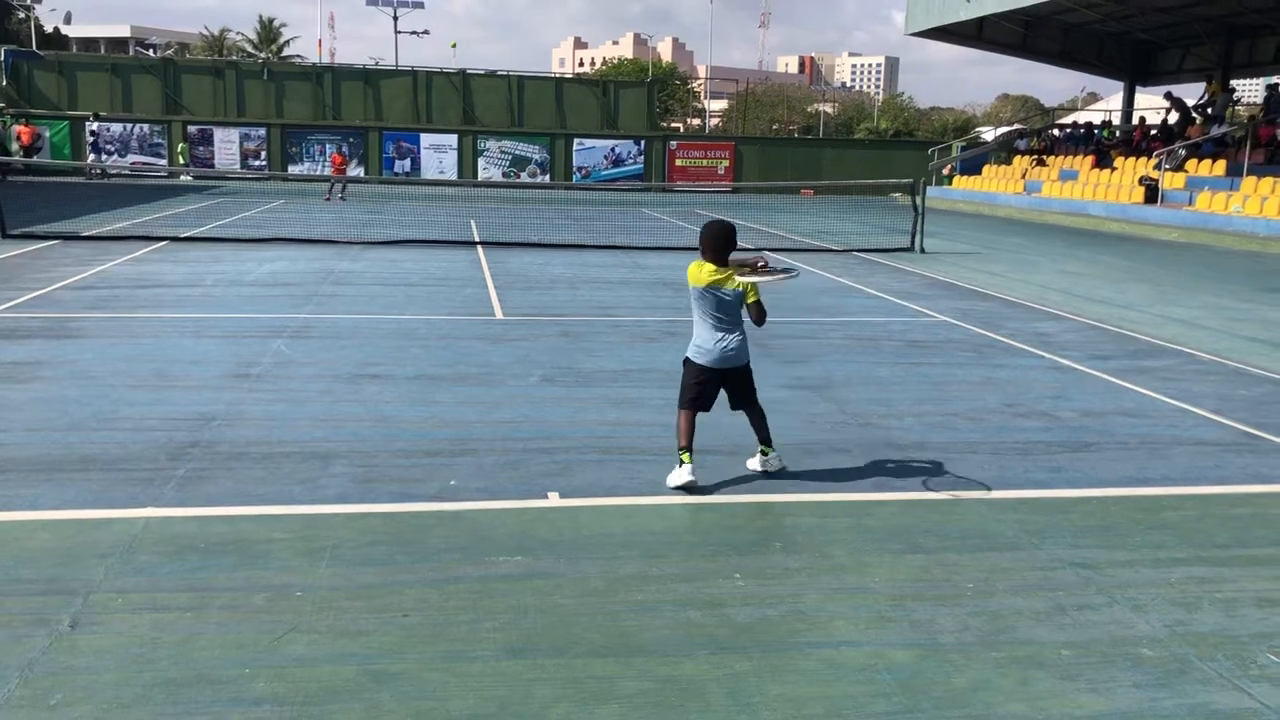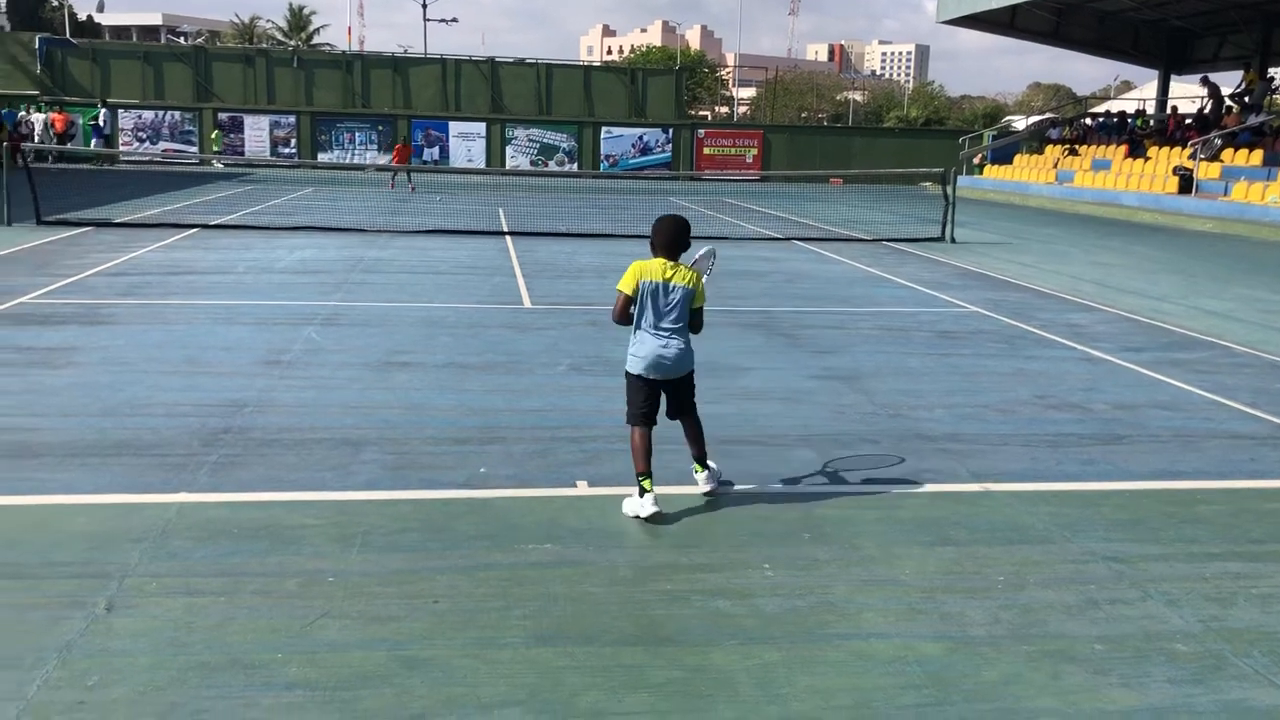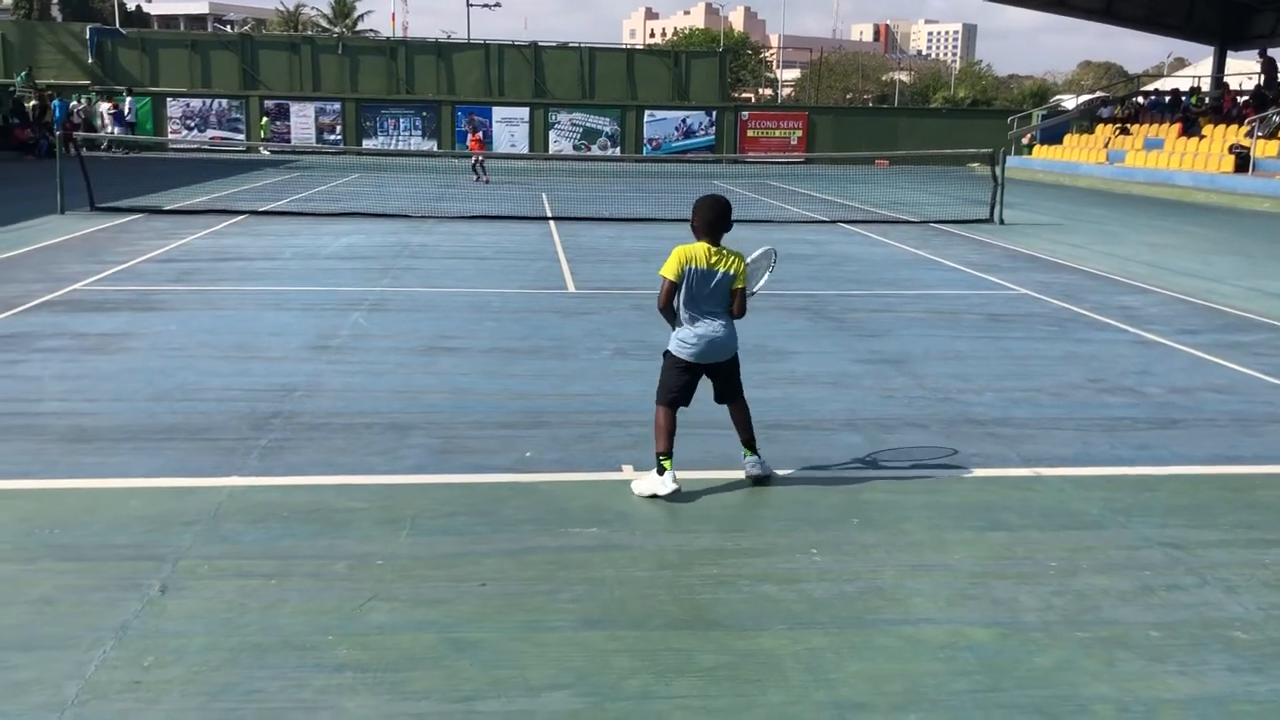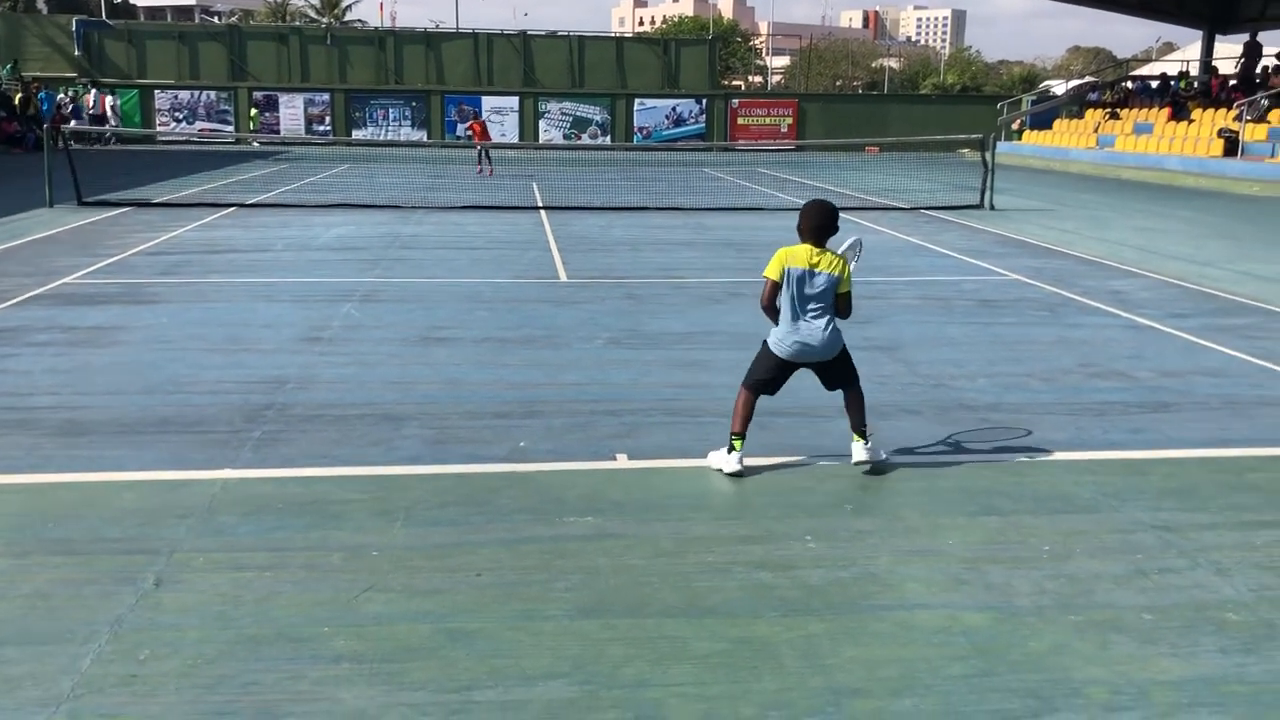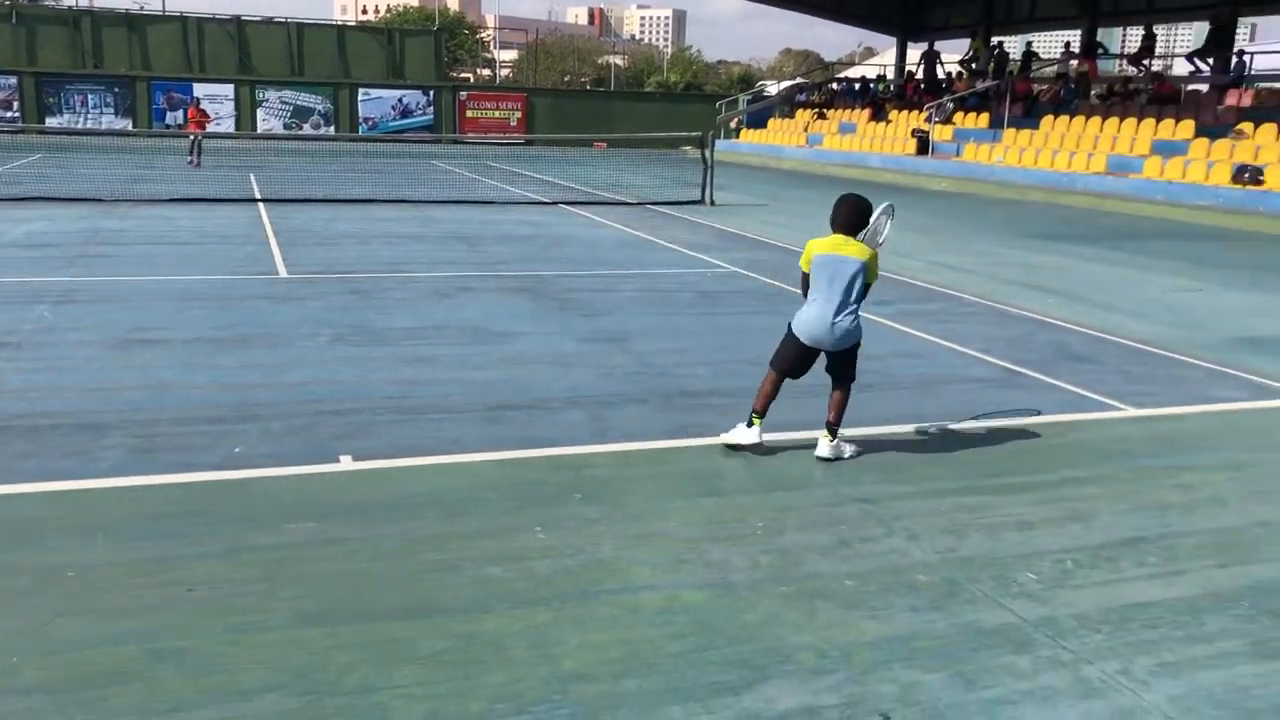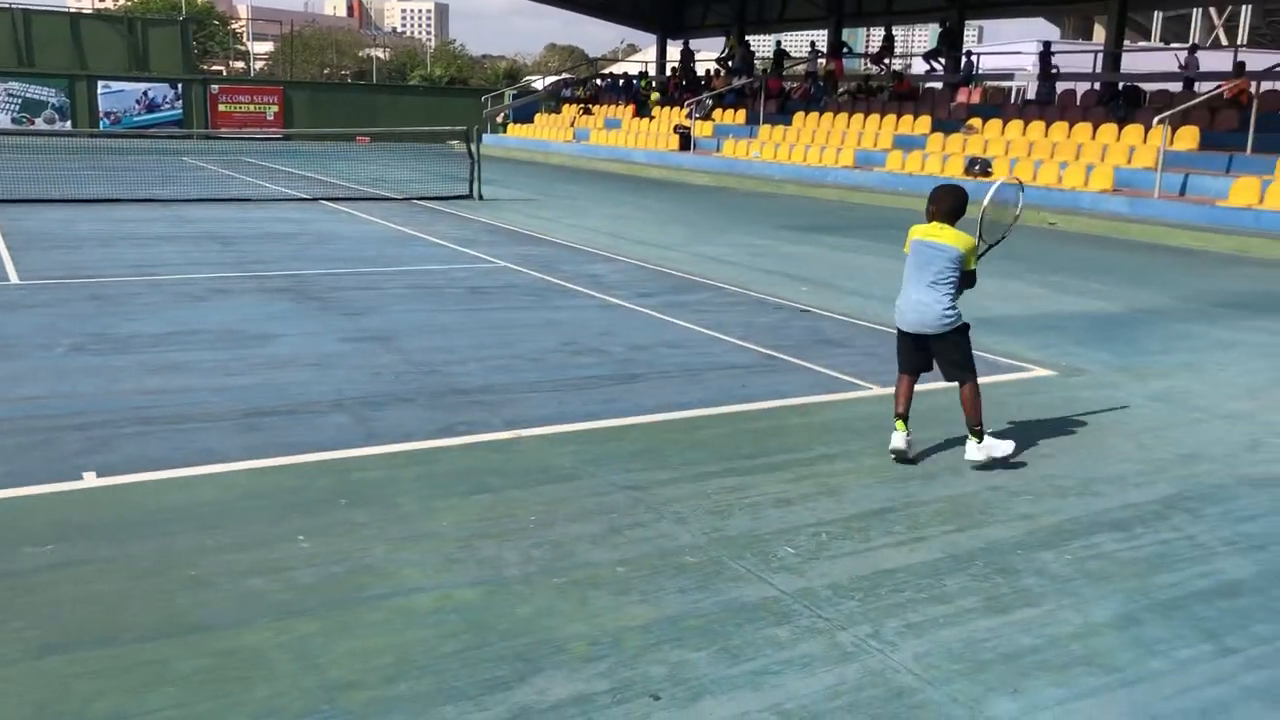
dt=0.7s
person 1, frame 1
left shoulder: (694, 271)
right shoulder: (744, 281)
right elbow: (760, 319)
left wrist: (750, 263)
left hip: (703, 355)
right hip: (736, 356)
left knee: (687, 407)
right knee: (750, 404)
left ankle: (685, 466)
right ankle: (768, 455)
person 1, frame 2
left shoulder: (638, 270)
right shoulder: (692, 278)
left elbow: (618, 315)
right elbow: (695, 325)
left hip: (643, 361)
right hip: (679, 361)
left knee: (640, 424)
right knee: (688, 415)
left ankle: (645, 494)
right ankle: (704, 471)
person 1, frame 3
left shoulder: (683, 255)
right shoulder: (737, 261)
left elbow: (663, 302)
right elbow: (737, 310)
left wrist: (676, 323)
left hip: (687, 346)
right hip: (724, 346)
left knee: (665, 406)
right knee: (735, 399)
left ankle: (663, 473)
right ankle: (753, 459)
person 1, frame 4
left shoulder: (784, 256)
right shoulder: (839, 263)
left elbow: (766, 301)
right elbow: (844, 311)
left hip: (786, 342)
right hip: (825, 344)
left knee: (748, 390)
right knee: (851, 386)
left ankle: (733, 452)
right ankle: (861, 444)
person 1, frame 5
left shoulder: (814, 247)
right shoulder: (867, 255)
right elbow: (862, 294)
left hip: (807, 327)
right hip: (844, 332)
left knee: (776, 372)
right knee: (842, 381)
left ankle: (752, 427)
right ankle: (829, 440)
person 1, frame 6
left shoulder: (915, 233)
right shoulder: (965, 243)
right elbow: (968, 283)
left hip: (907, 315)
right hip: (942, 320)
left knee: (907, 374)
right knee: (966, 377)
left ankle: (900, 433)
right ankle: (977, 441)
